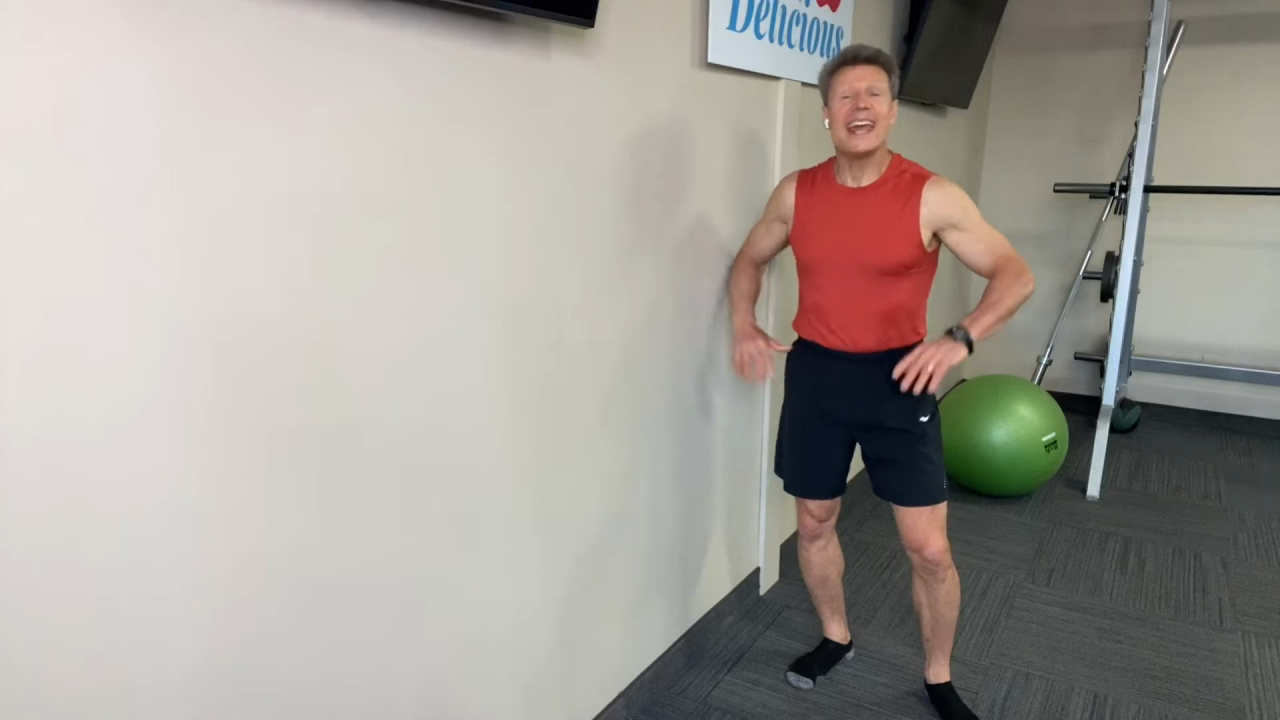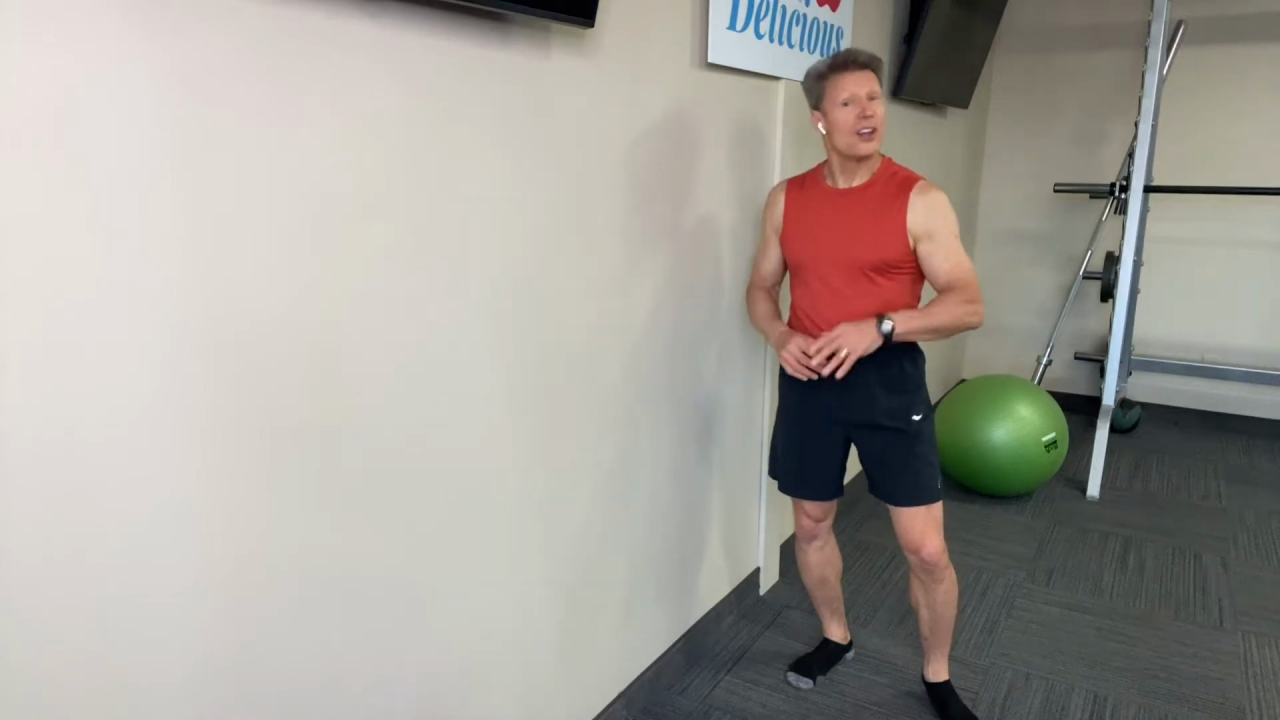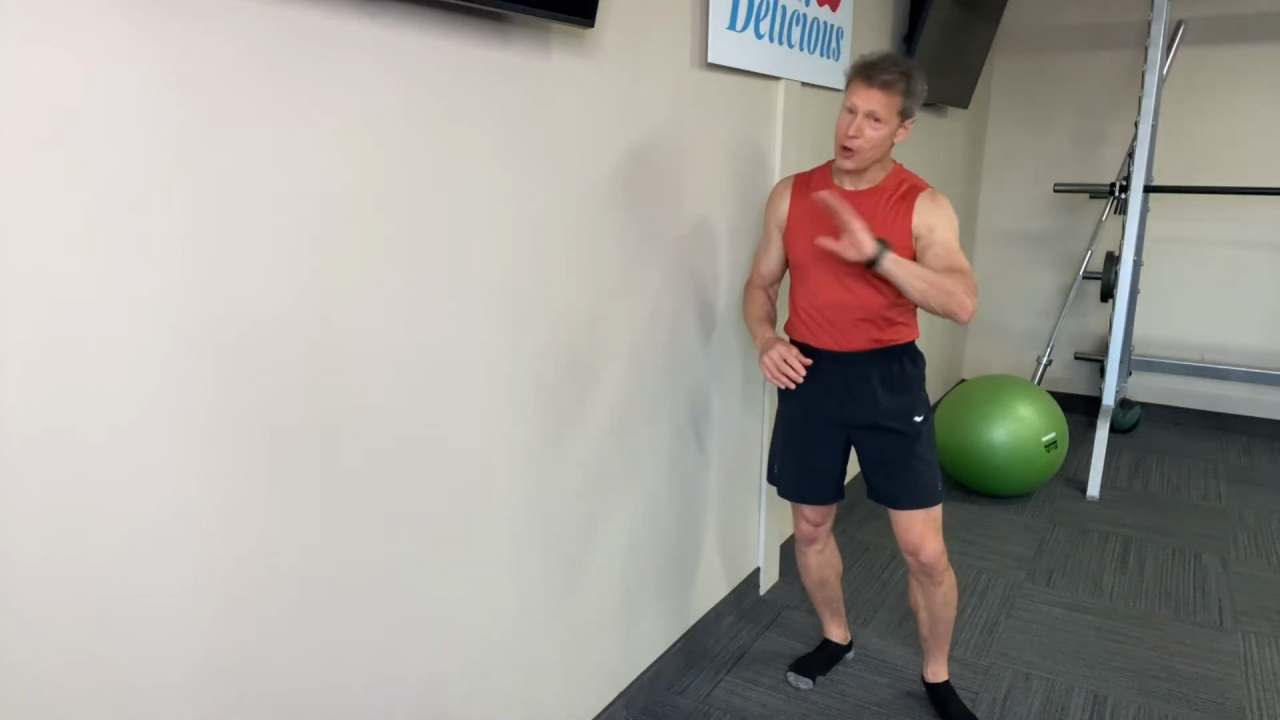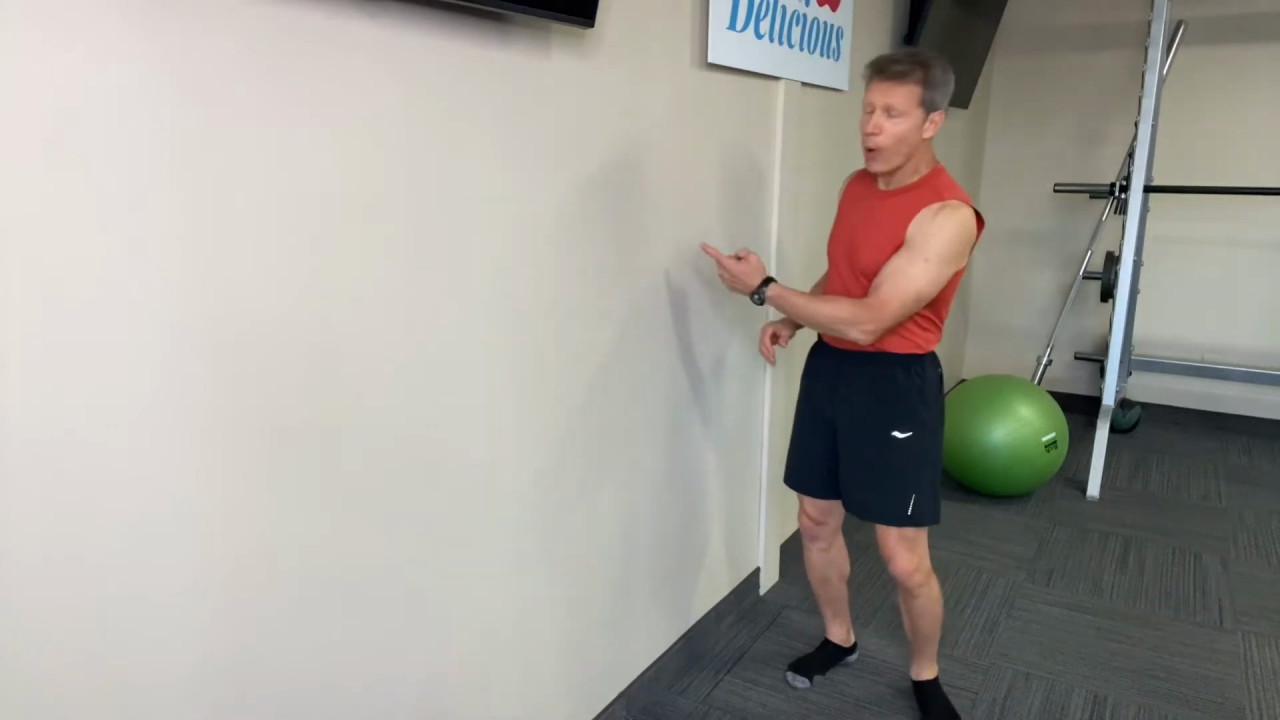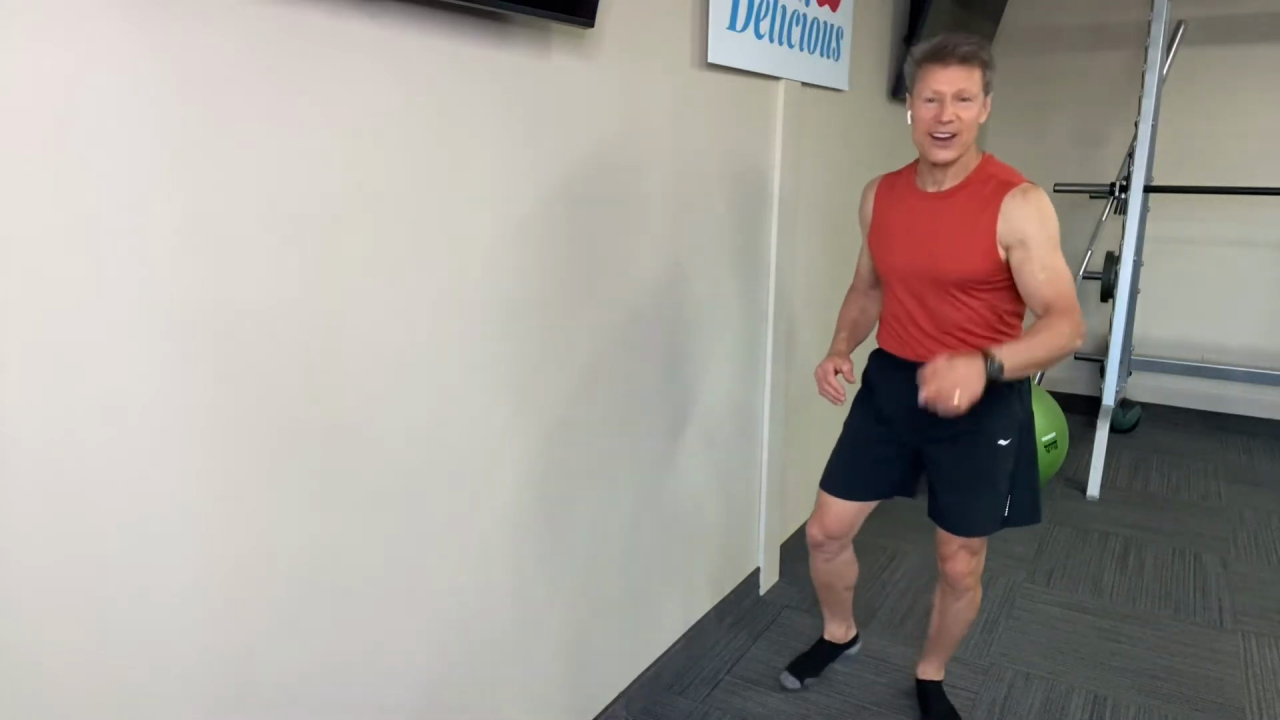
dt=1s
person 1, frame 1
left shoulder: (932, 195)
right shoulder: (795, 191)
left elbow: (1016, 276)
right elbow: (749, 260)
left wrist: (958, 340)
right wrist: (745, 328)
left hip: (898, 379)
right hip: (816, 374)
left knee: (929, 548)
right knee: (814, 522)
right ankle: (835, 637)
person 1, frame 2
left shoulder: (920, 199)
right shoulder: (786, 198)
left elbow: (967, 304)
right elbow: (760, 288)
left wrist: (878, 329)
right wrist: (781, 338)
left hip: (889, 378)
right hip: (809, 380)
left knee: (926, 548)
right knee: (811, 523)
right ankle: (835, 636)
person 1, frame 3
left shoulder: (926, 206)
right shoulder: (791, 194)
left elbow: (961, 303)
right elbow: (759, 284)
left wrist: (873, 252)
right wrist: (766, 340)
left hip: (889, 379)
right hip: (809, 376)
left knee: (925, 551)
right knee: (810, 526)
right ankle: (836, 636)
person 1, frame 4
left shoulder: (948, 216)
right shoulder: (857, 185)
left elbow: (866, 320)
left wrist: (763, 287)
right wrist: (789, 319)
left hip: (895, 387)
right hip: (828, 371)
left knee: (905, 561)
right knee: (816, 522)
right ankle: (840, 638)
person 1, frame 5
left shoulder: (1019, 204)
right shoulder: (879, 195)
left elbow: (1065, 327)
left wrist: (983, 367)
right wrist: (840, 350)
left hip: (980, 404)
right hip: (889, 385)
left knee: (959, 563)
right knee: (826, 530)
right ankle: (837, 633)
